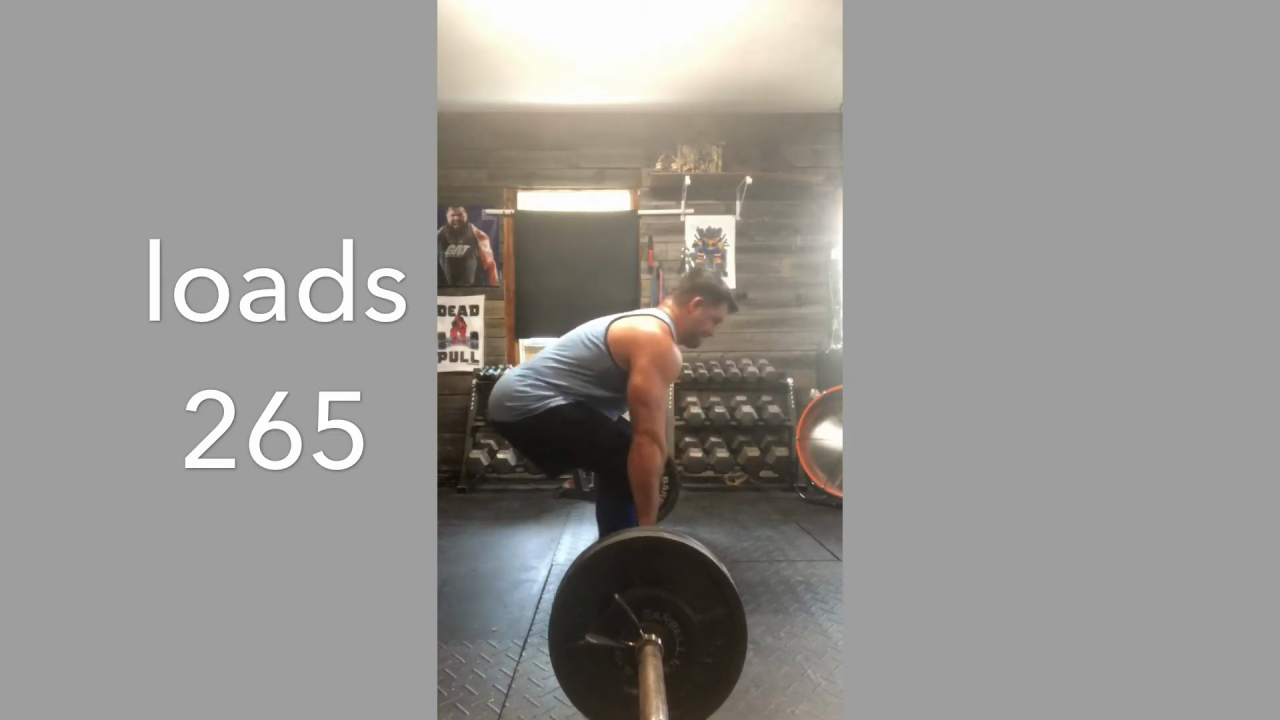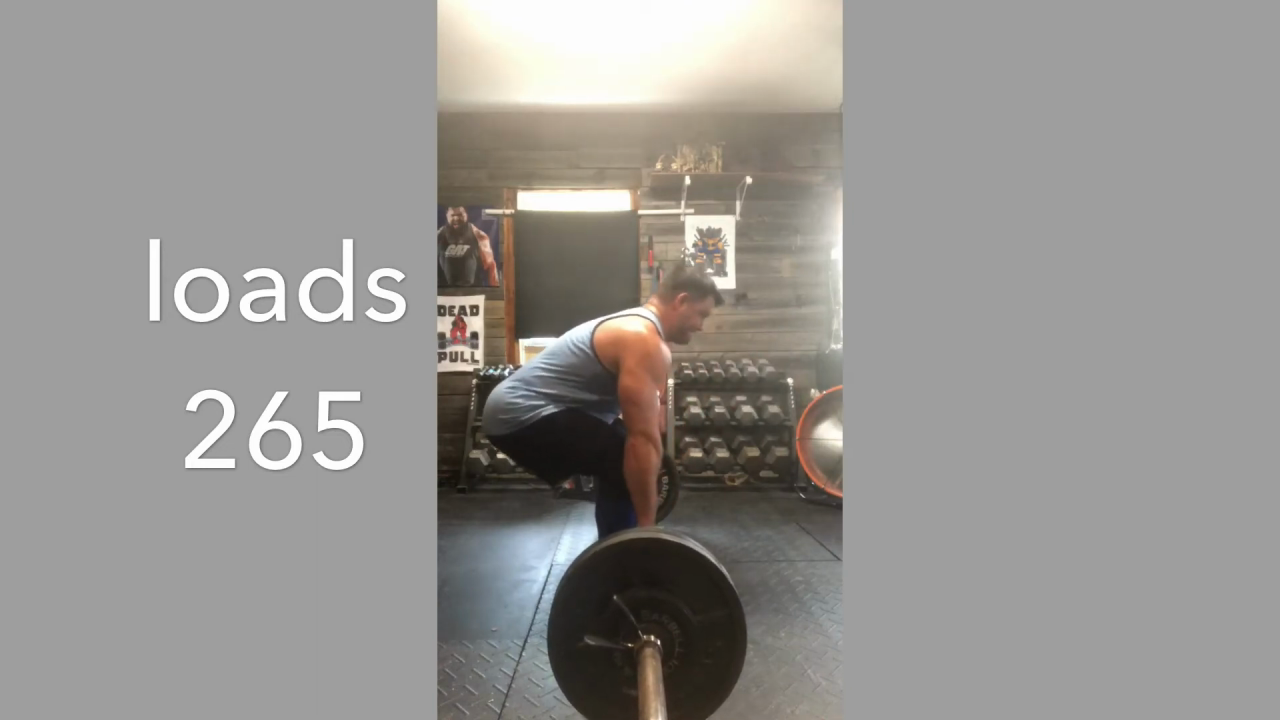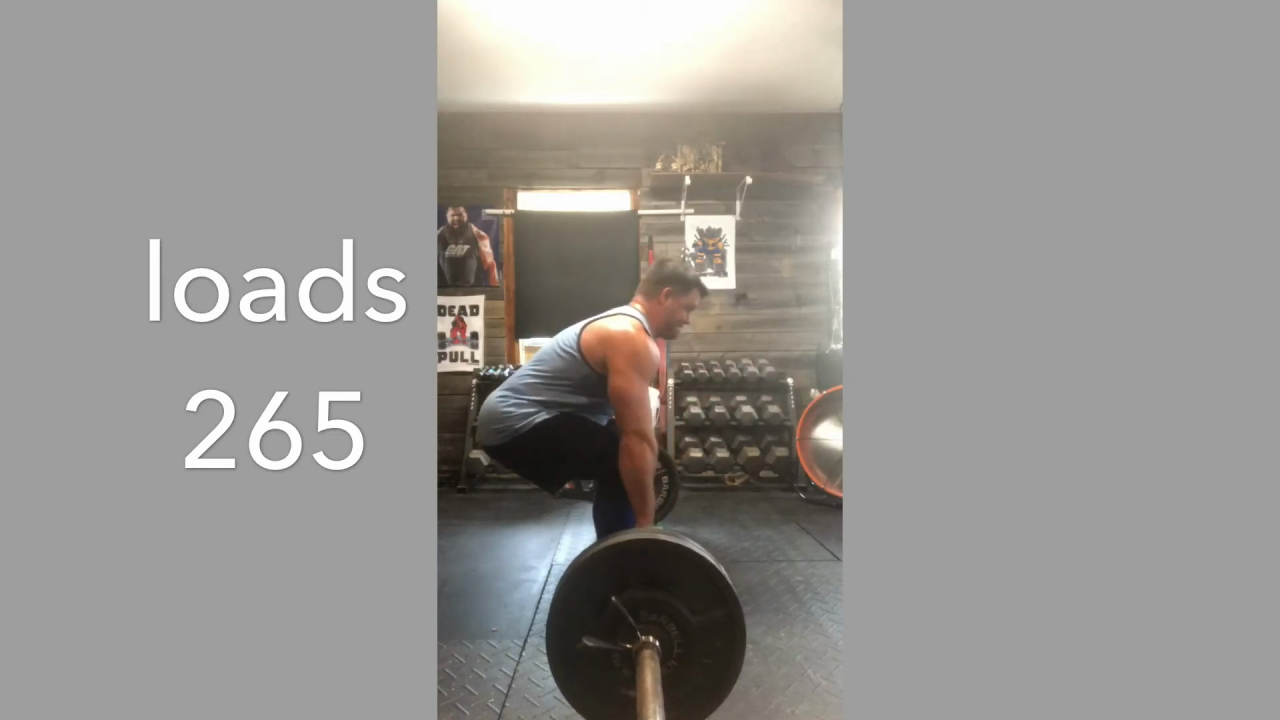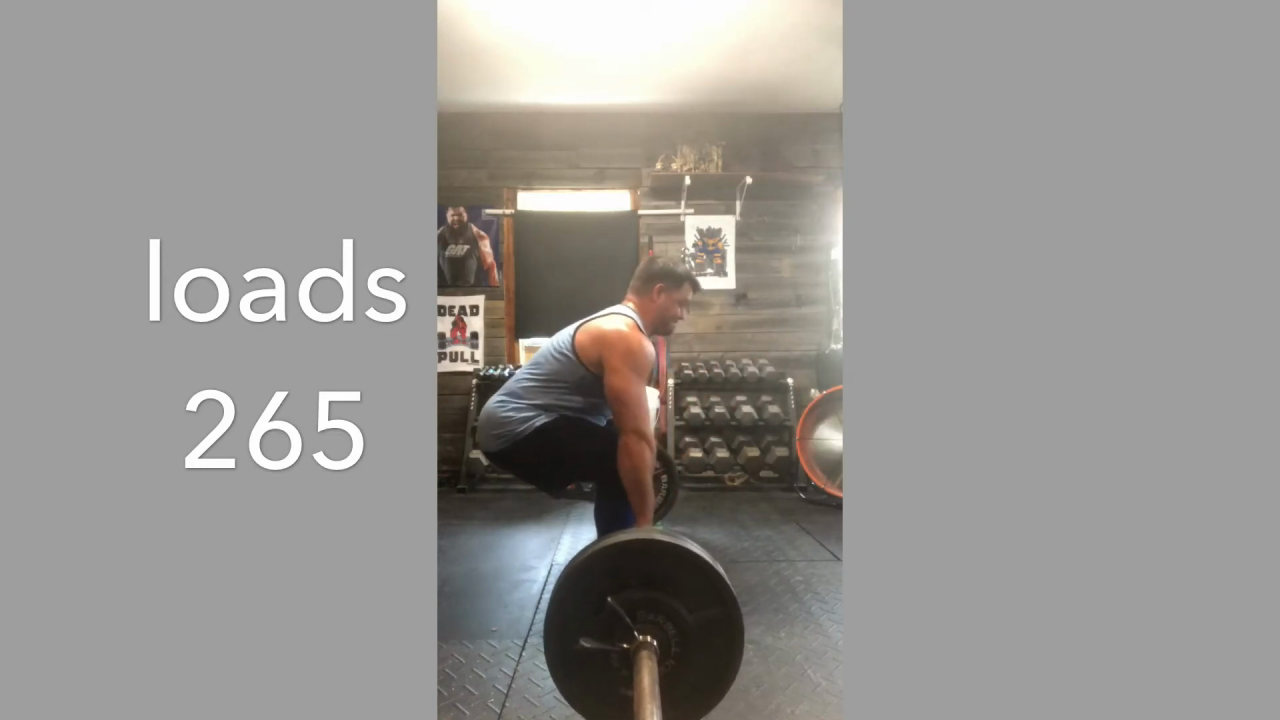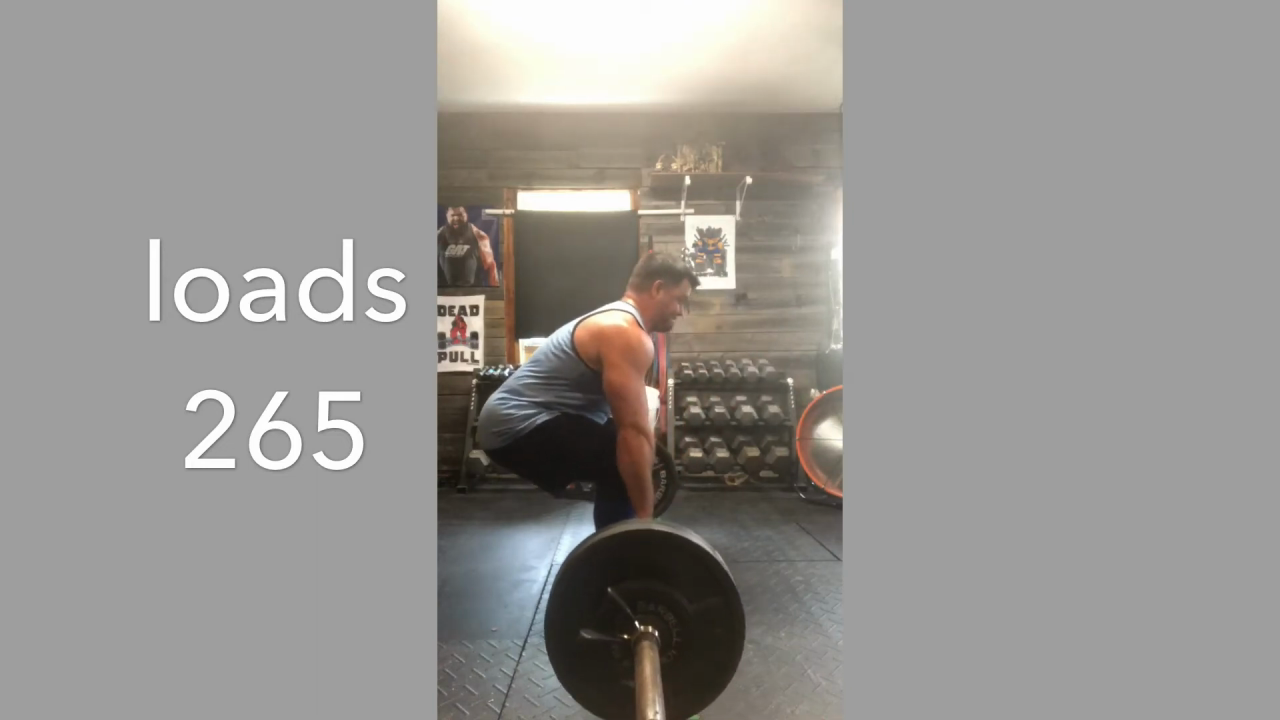
dt=0.2s
person 1, frame 1
left shoulder: (647, 327)
right shoulder: (658, 342)
left elbow: (642, 432)
right elbow: (649, 439)
right wrist: (647, 525)
left hip: (524, 396)
right hip: (527, 404)
left knee: (622, 459)
right knee: (627, 465)
person 1, frame 2
left shoulder: (636, 326)
right shoulder: (645, 342)
left elbow: (638, 430)
right elbow: (644, 438)
right wrist: (647, 525)
left hip: (519, 407)
right hip: (520, 415)
left knee: (621, 462)
right knee: (624, 465)
person 1, frame 3
left shoulder: (623, 326)
right shoulder: (632, 340)
left elbow: (630, 430)
right elbow: (637, 437)
right wrist: (645, 525)
left hip: (514, 416)
right hip: (515, 424)
left knee: (618, 462)
right knee: (623, 468)
person 1, frame 4
left shoulder: (618, 326)
right shoulder: (627, 338)
left elbow: (628, 430)
right elbow: (636, 436)
right wrist: (644, 524)
left hip: (515, 420)
right hip: (515, 429)
left knee: (617, 464)
right knee: (623, 468)
person 1, frame 5
left shoulder: (616, 322)
right shoulder: (627, 334)
left elbow: (626, 423)
right elbow: (634, 431)
right wrist: (644, 517)
left hip: (514, 419)
right hip: (516, 426)
left knee: (617, 463)
right knee: (622, 470)
